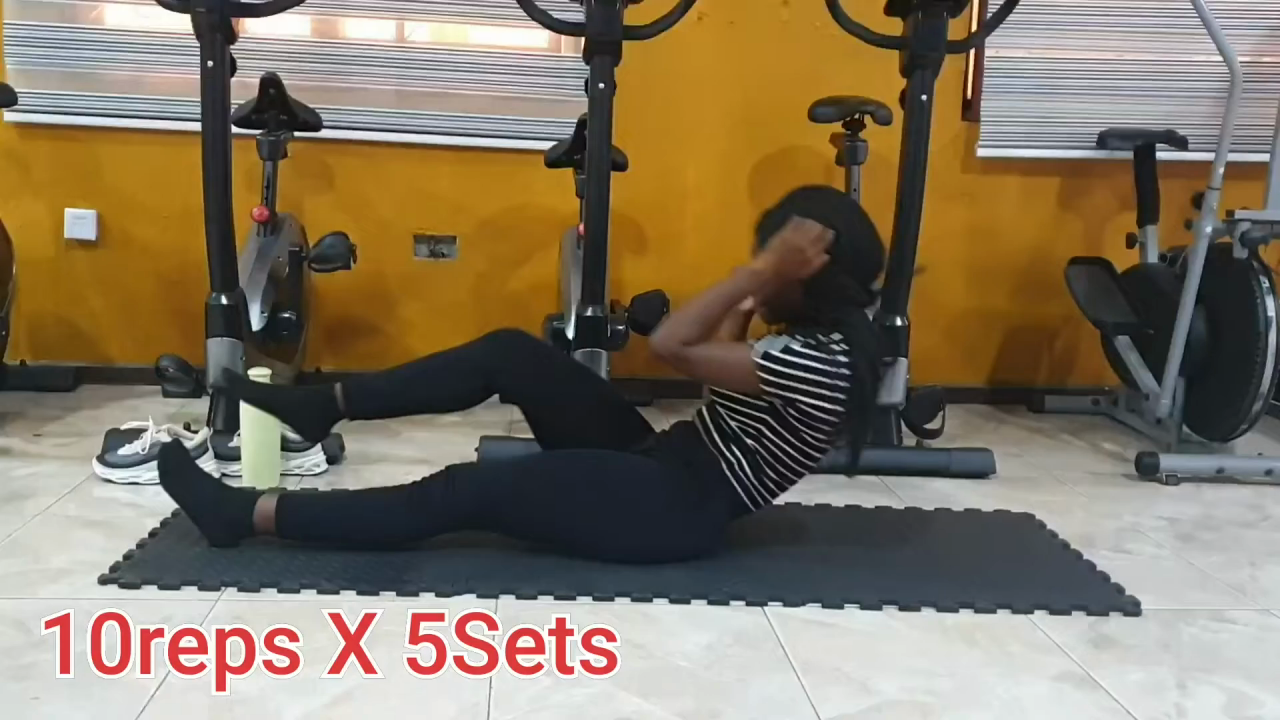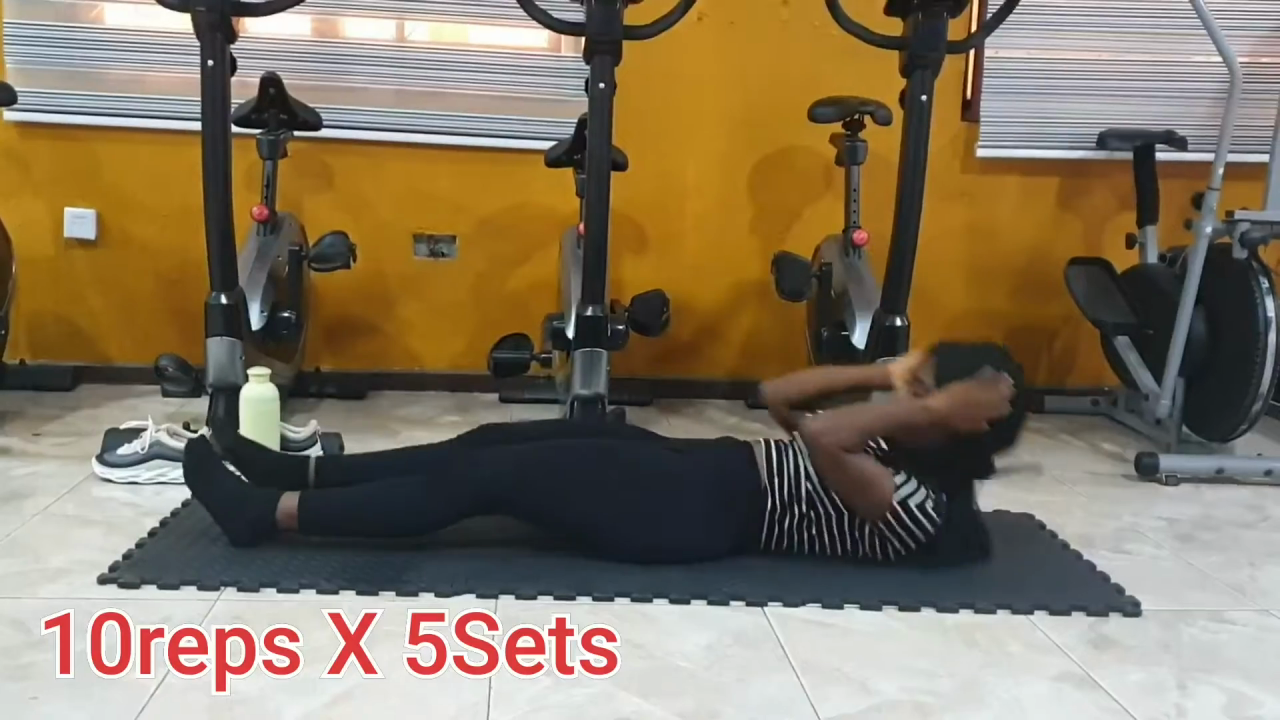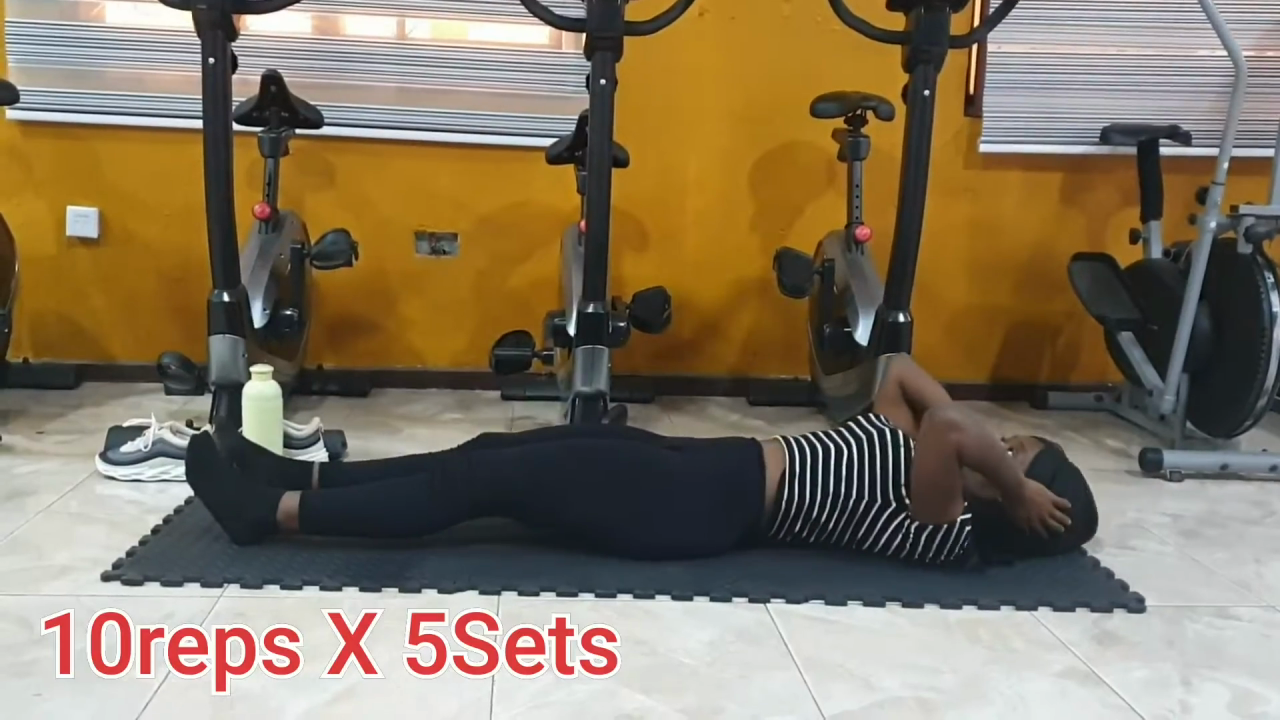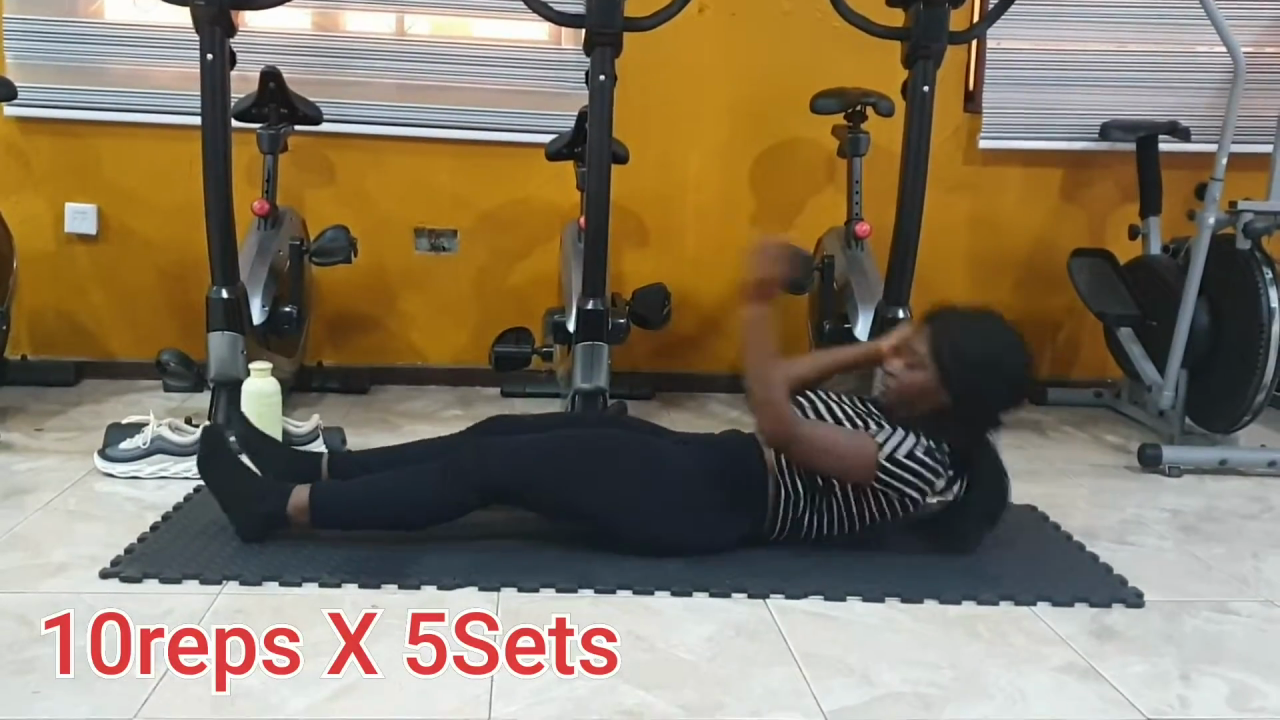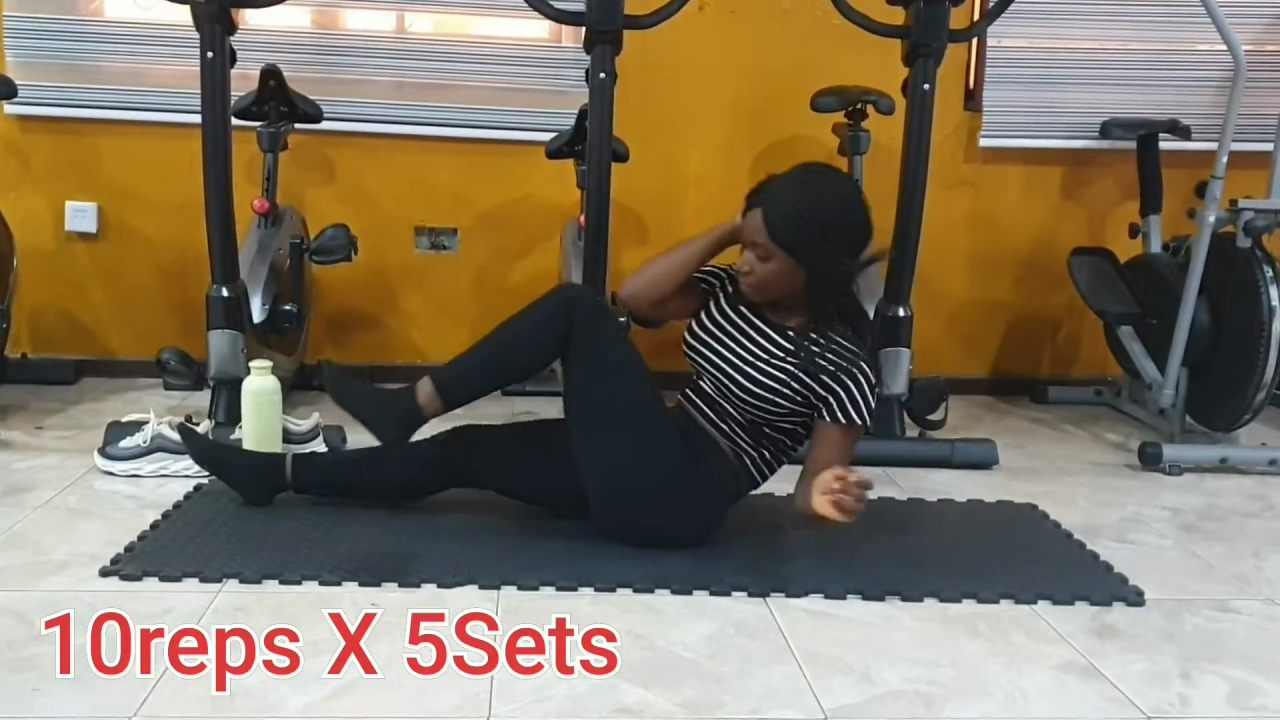
dt=0.5s
person 1, frame 1
left shoulder: (821, 365)
right shoulder: (809, 340)
left elbow: (670, 345)
right elbow: (704, 352)
left wrist: (758, 277)
right wrist: (746, 302)
left hip: (675, 510)
right hip: (655, 464)
left knee: (461, 495)
right knee: (510, 353)
left ankle: (248, 514)
right ankle: (321, 405)
person 1, frame 2
left shoulder: (917, 505)
right shoulder: (896, 442)
left elbow: (816, 435)
right elbow: (776, 393)
left wrist: (930, 406)
right wrist: (887, 381)
left hip: (704, 513)
right hip: (704, 468)
left knee: (485, 482)
right knee: (493, 444)
left ankle: (272, 513)
right ankle: (301, 472)
person 1, frame 3
left shoulder: (945, 526)
right shoulder: (906, 450)
left elbow: (951, 431)
right elbow: (898, 370)
left wrist: (1013, 488)
right wrist: (978, 438)
left hip: (698, 508)
right hip: (701, 466)
left knee: (482, 483)
right knee: (490, 451)
left ankle: (271, 511)
right ankle: (304, 476)
person 1, frame 4
left shoulder: (916, 463)
right shoulder: (886, 417)
left elbow: (777, 424)
right elbow: (786, 383)
left wrist: (760, 309)
right wrist: (874, 346)
left hip: (704, 511)
right hip: (702, 465)
left knee: (489, 471)
right knee: (498, 436)
left ankle: (281, 509)
right ankle: (313, 471)
person 1, frame 5
left shoulder: (839, 368)
right shoulder: (730, 292)
left elbow: (812, 486)
right elbow: (633, 295)
left wrist: (827, 498)
right wrist: (723, 230)
left hip: (670, 502)
right hip: (632, 473)
left knee: (571, 307)
right knee: (459, 454)
left ankle: (412, 404)
right ankle: (272, 474)
